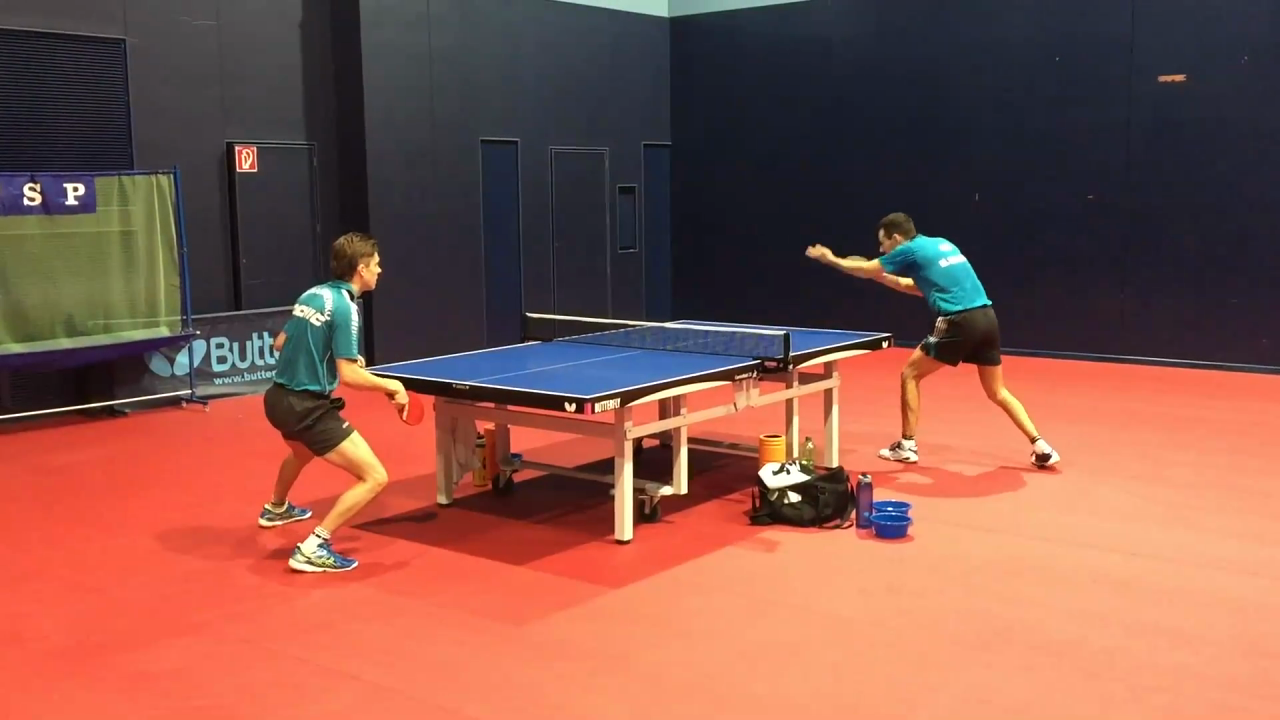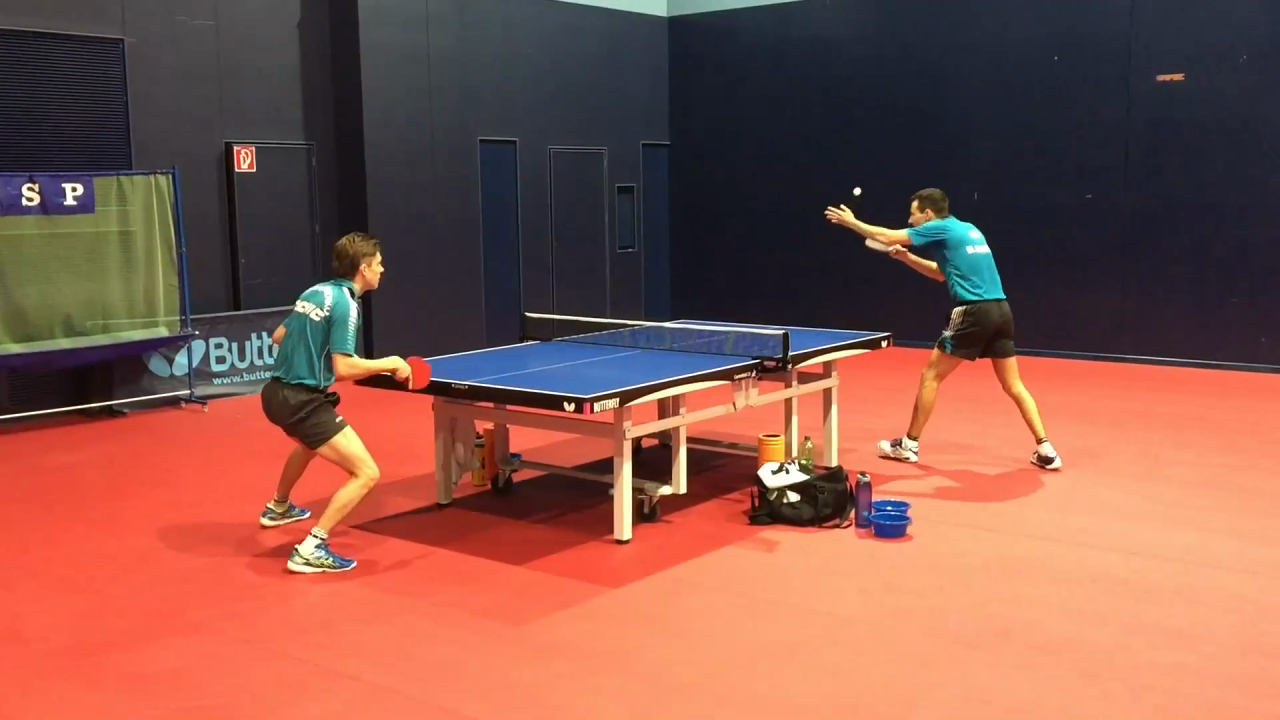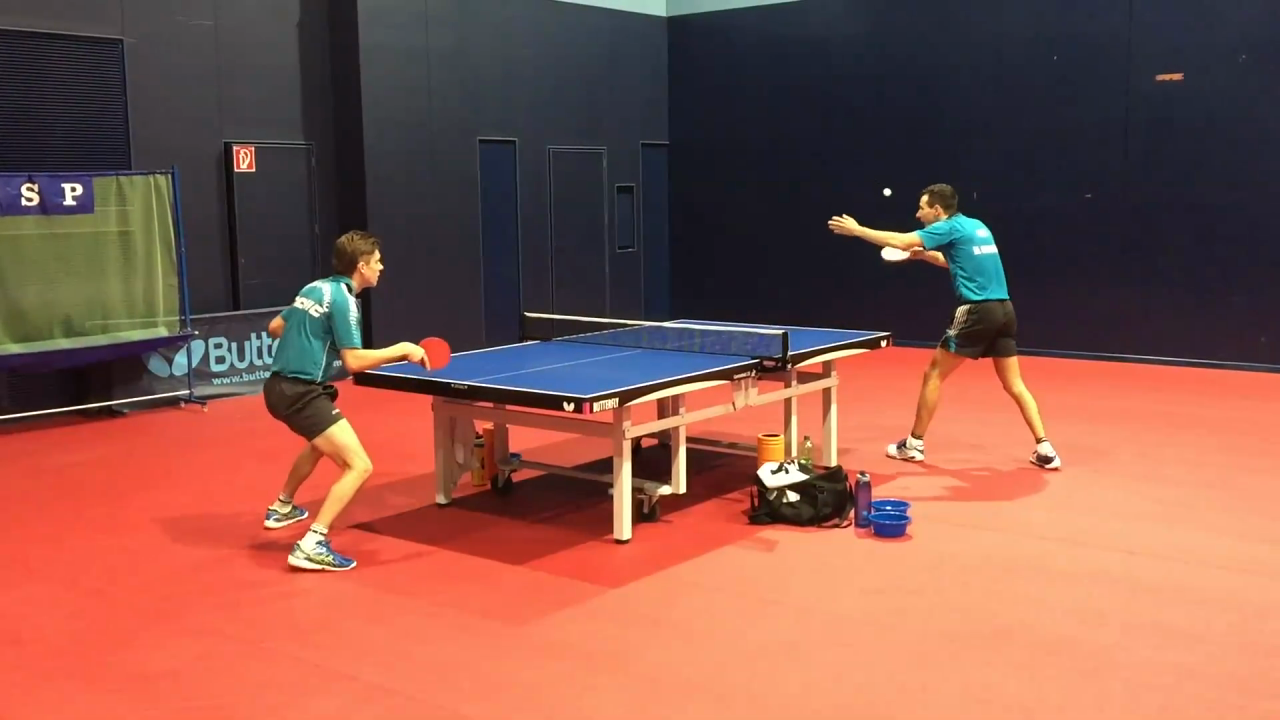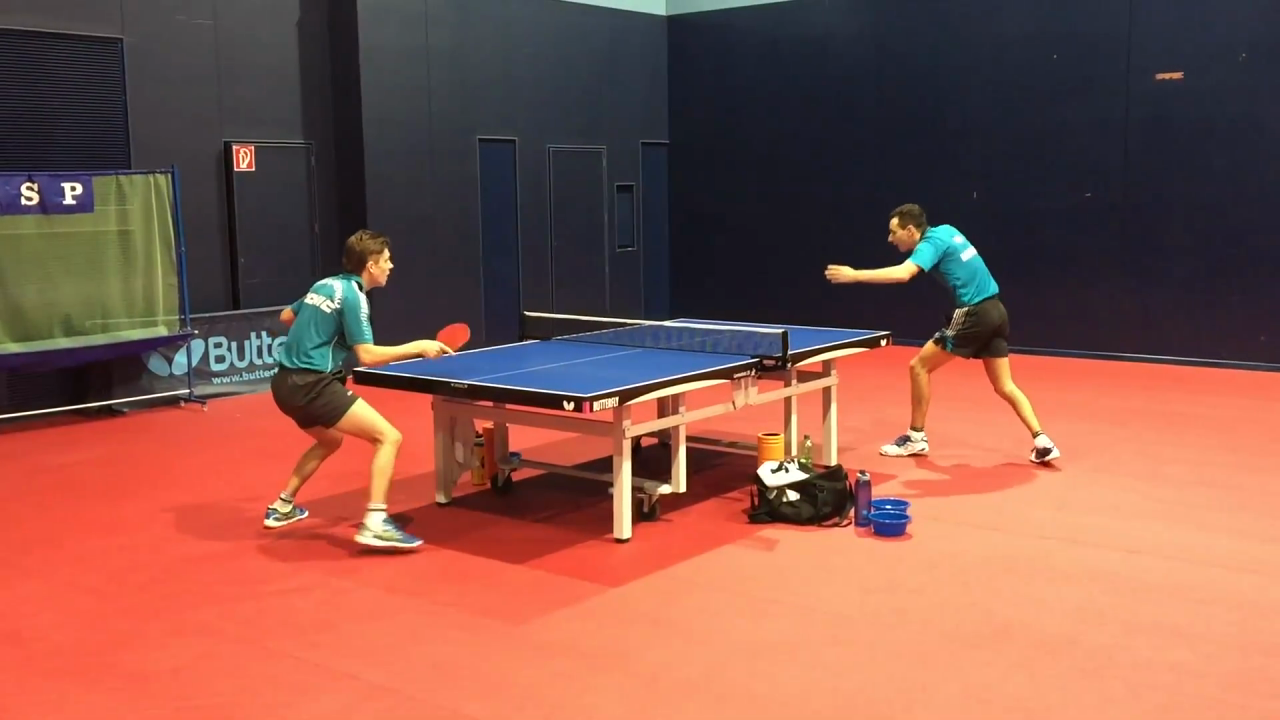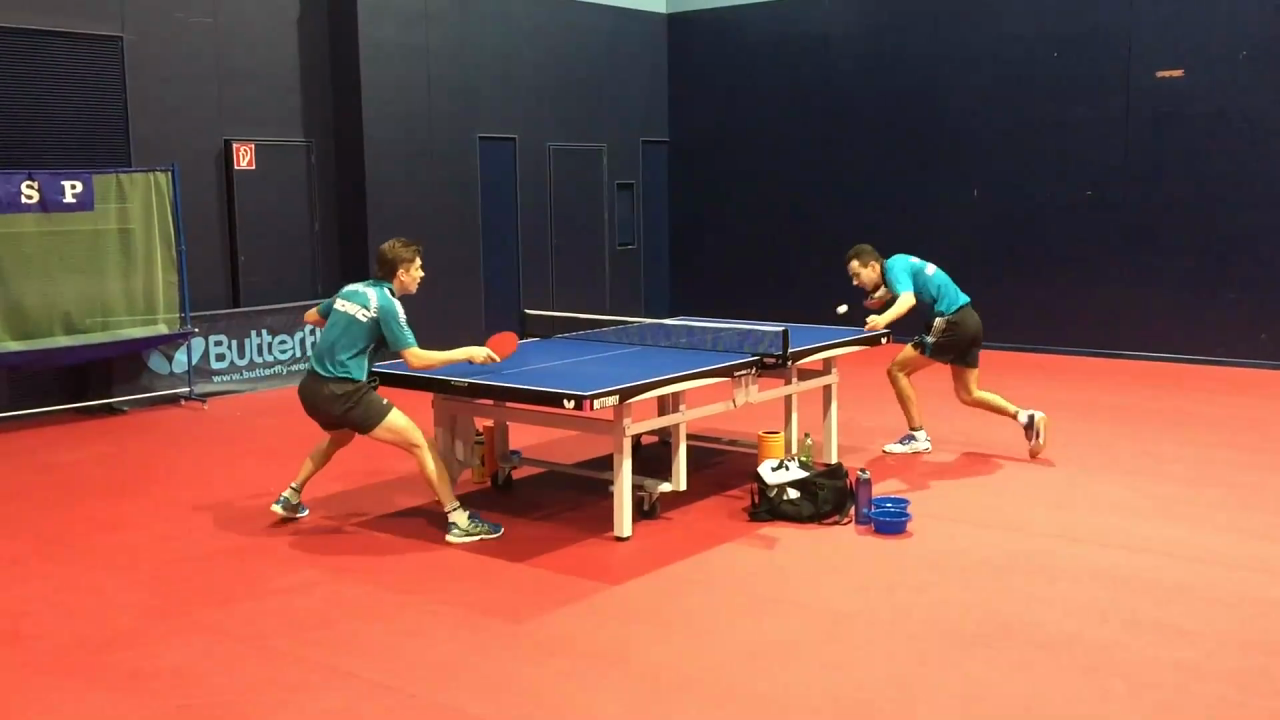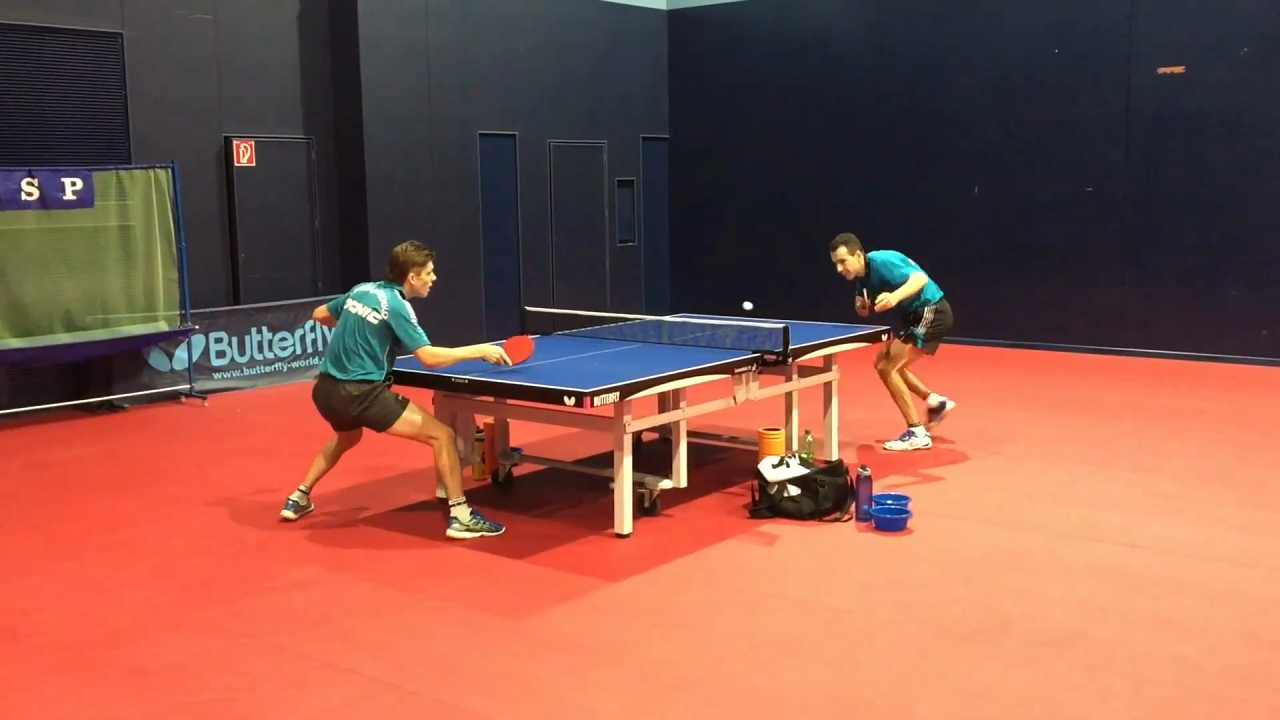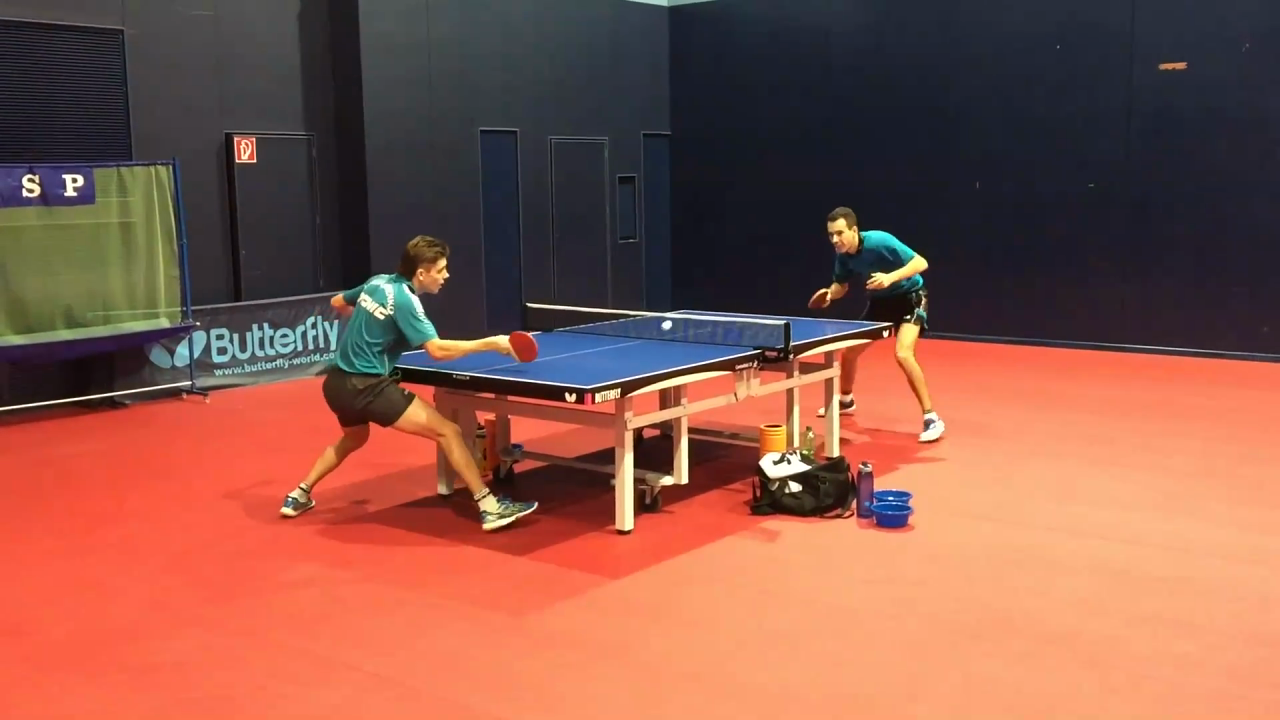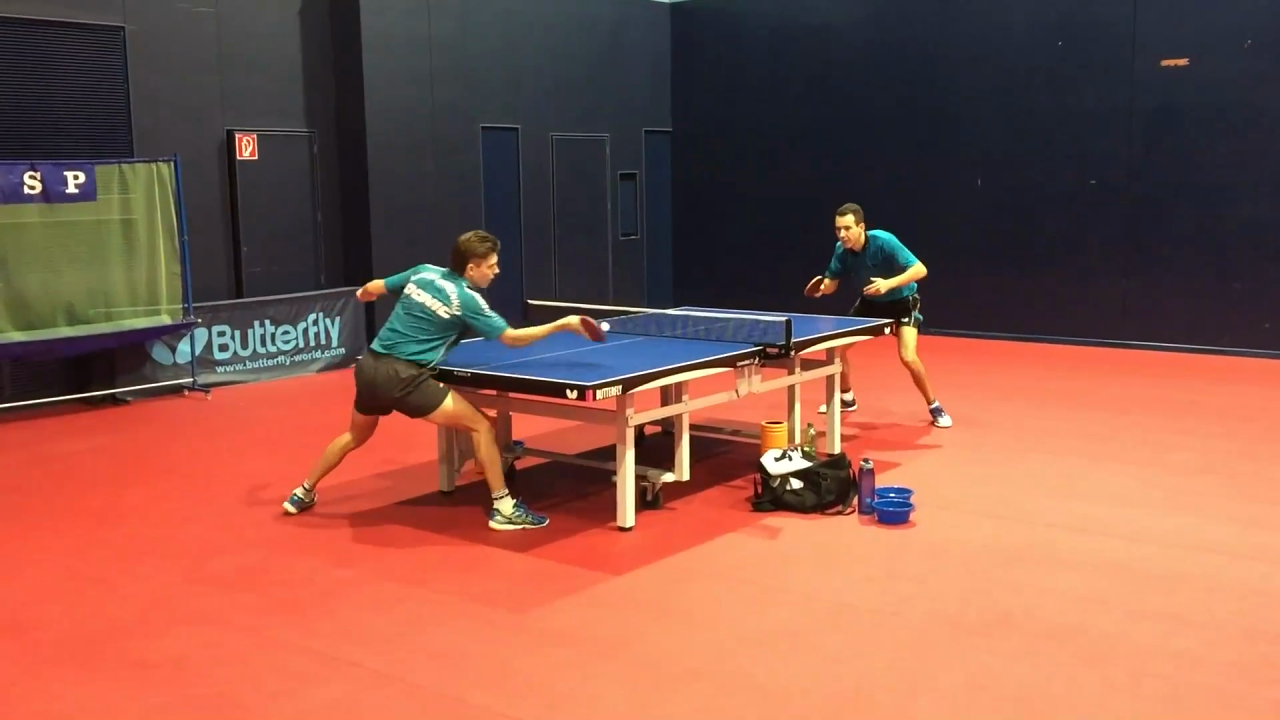
dt=0.2s
person 1, frame 1
left shoulder: (312, 294)
right shoulder: (345, 308)
left elbow: (280, 343)
right elbow: (349, 375)
right wrist: (393, 387)
left hip: (278, 398)
right hip: (308, 407)
left knee: (303, 451)
right knee: (374, 477)
left ankle: (276, 508)
right ankle: (313, 547)
person 1, frame 2
left shoulder: (314, 292)
right shoulder: (344, 303)
left elbow: (279, 336)
right elbow: (344, 369)
right wrist: (390, 364)
left hip: (276, 392)
right hip: (303, 400)
left knee: (309, 445)
right knee: (366, 473)
left ankle: (278, 507)
right ankle: (311, 549)
person 1, frame 3
left shoulder: (313, 288)
right shoulder: (343, 299)
left elbow: (276, 327)
right elbow: (354, 361)
right wrist: (402, 350)
left hip: (277, 387)
right hip: (301, 393)
left knee: (319, 442)
right knee: (359, 466)
left ankle: (283, 507)
right ankle: (312, 543)
person 1, frame 4
left shoulder: (324, 285)
right shoulder: (352, 296)
left elbow: (286, 317)
right elbow: (367, 356)
right wrist: (418, 347)
left hip: (285, 382)
right hip: (311, 385)
left knee: (330, 441)
right knee: (388, 437)
left ankle: (282, 505)
right ankle: (375, 521)
person 1, frame 5
left shoulder: (351, 290)
right shoulder: (386, 304)
left elbow: (311, 317)
right elbow: (416, 360)
right wrist: (467, 353)
left hip: (311, 389)
right hip: (345, 393)
left knee: (341, 437)
right knee: (422, 443)
left ankle: (290, 497)
right ankle: (458, 521)
person 1, frame 6
left shoulder: (362, 290)
right shoulder: (397, 306)
left elbow: (320, 314)
right elbow: (430, 357)
right wrist: (481, 350)
left hip: (326, 391)
right hip: (362, 394)
left knee: (347, 438)
right knee: (442, 435)
left ankle: (299, 499)
right ankle: (461, 515)
person 1, frame 7
left shoulder: (378, 282)
right shoulder: (405, 301)
left elbow: (338, 302)
right elbow: (438, 351)
right wrist: (490, 344)
left hip: (337, 383)
right hip: (367, 388)
left knee: (351, 440)
right knee: (449, 432)
left ankle: (299, 496)
right ankle: (490, 506)
person 1, frame 8
left shoulder: (422, 272)
right shoulder: (466, 300)
left elbow: (372, 289)
right elbow: (512, 337)
left wrist: (363, 294)
right wrist: (562, 325)
left hip: (370, 367)
right hip: (403, 377)
left knee: (356, 436)
right knee: (479, 427)
left ankle: (302, 494)
right ankle: (504, 508)
person 2, frame 1
left shoulder: (912, 249)
right shoulder: (940, 244)
left elbow: (865, 270)
left wrist: (831, 259)
right wrist: (883, 276)
left hip: (958, 321)
right hip: (986, 318)
left knee: (910, 375)
right knee: (998, 392)
left ankle: (906, 446)
right ankle: (1040, 447)
person 2, frame 2
left shoulder: (941, 228)
right shoulder: (967, 229)
left elbow: (888, 236)
left wrist: (852, 222)
right wrist: (907, 258)
left hip: (974, 312)
right hip: (1000, 310)
left knee: (931, 376)
right knee: (1013, 386)
left ankle: (909, 445)
right ankle: (1045, 450)
person 2, frame 3
left shoulder: (949, 227)
right shoulder: (975, 226)
left elbow: (901, 241)
left wrist: (857, 230)
right wrist: (933, 255)
left hip: (977, 312)
right hip: (1003, 309)
left knee: (933, 374)
right knee: (1014, 385)
left ankle: (914, 444)
right ankle: (1044, 449)
person 2, frame 4
left shoulder: (931, 244)
right shoulder: (947, 231)
left elbow: (904, 272)
left wrist: (854, 275)
left hip: (972, 314)
right hip: (995, 311)
left knee: (919, 366)
right knee: (1004, 385)
left ankle: (916, 439)
right ankle: (1043, 445)
person 2, frame 5
left shoulder: (896, 268)
right shoulder: (896, 261)
left elbow: (908, 299)
left wrist: (883, 319)
right wrist: (882, 294)
left hip: (955, 323)
right hip: (970, 322)
left knee: (896, 370)
right knee: (968, 394)
left ankle: (917, 436)
right ankle: (1029, 418)
person 2, frame 6
left shoulder: (883, 262)
right shoulder: (861, 272)
left elbow: (919, 279)
right elbow: (863, 299)
left wrist: (894, 297)
right wrist: (864, 305)
left hip: (931, 313)
right hip: (915, 315)
left knee: (887, 367)
right knee: (882, 363)
left ankle: (917, 432)
right ankle: (935, 403)
person 2, frame 7
left shoulder: (879, 241)
right shoulder: (842, 254)
left elbow: (921, 263)
right elbow: (841, 286)
left wrist: (890, 277)
right wrist: (828, 294)
left hip: (911, 298)
right hip: (881, 302)
left knee: (902, 354)
right knee: (849, 350)
left ankle: (930, 417)
right ankle: (846, 400)
person 2, frame 8
left shoulder: (884, 242)
right shoulder: (841, 249)
left elbow: (920, 270)
right elbow: (831, 282)
left wrist: (889, 283)
right wrist: (821, 288)
left hip: (902, 301)
right hip: (871, 301)
left knee: (908, 357)
left ankle: (934, 406)
right ankle: (846, 398)
